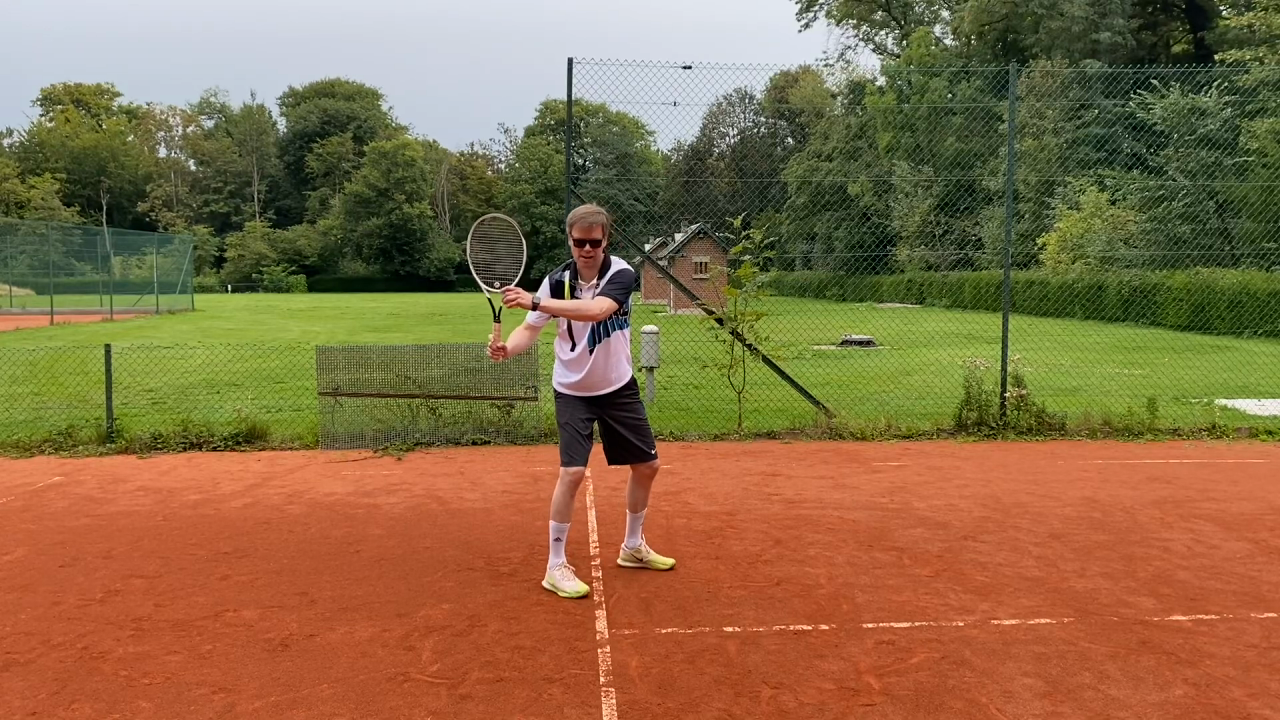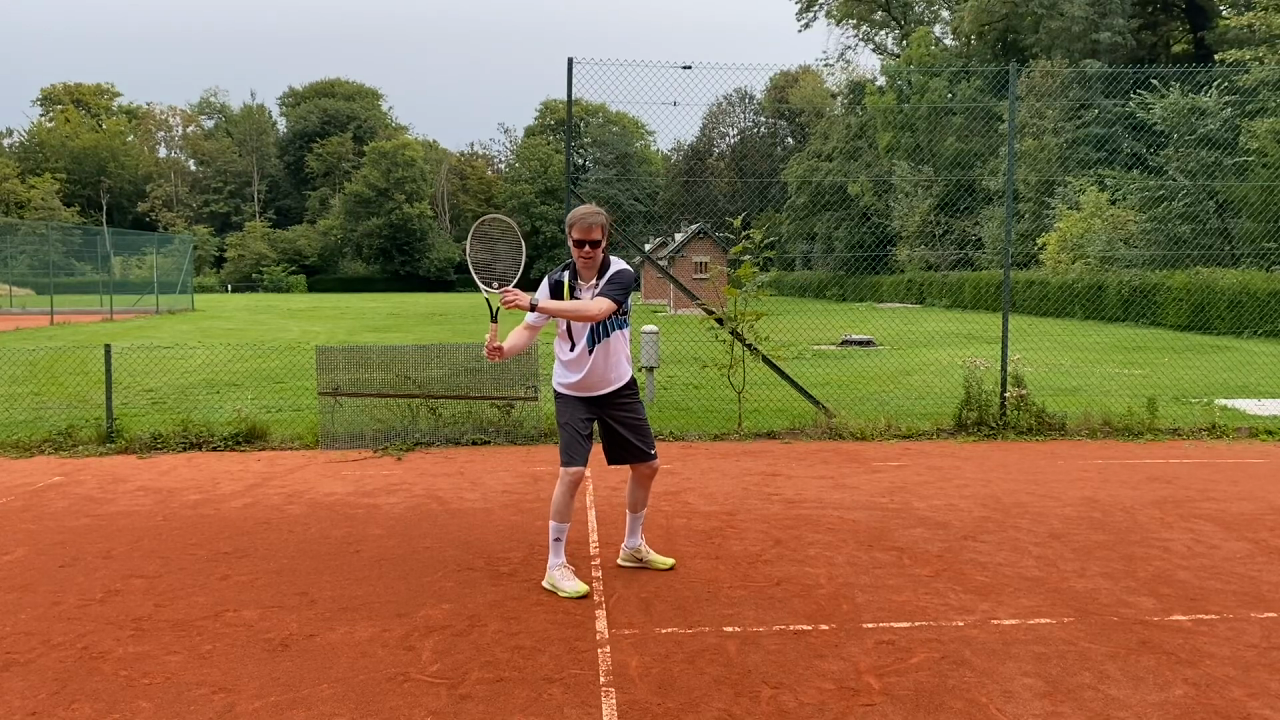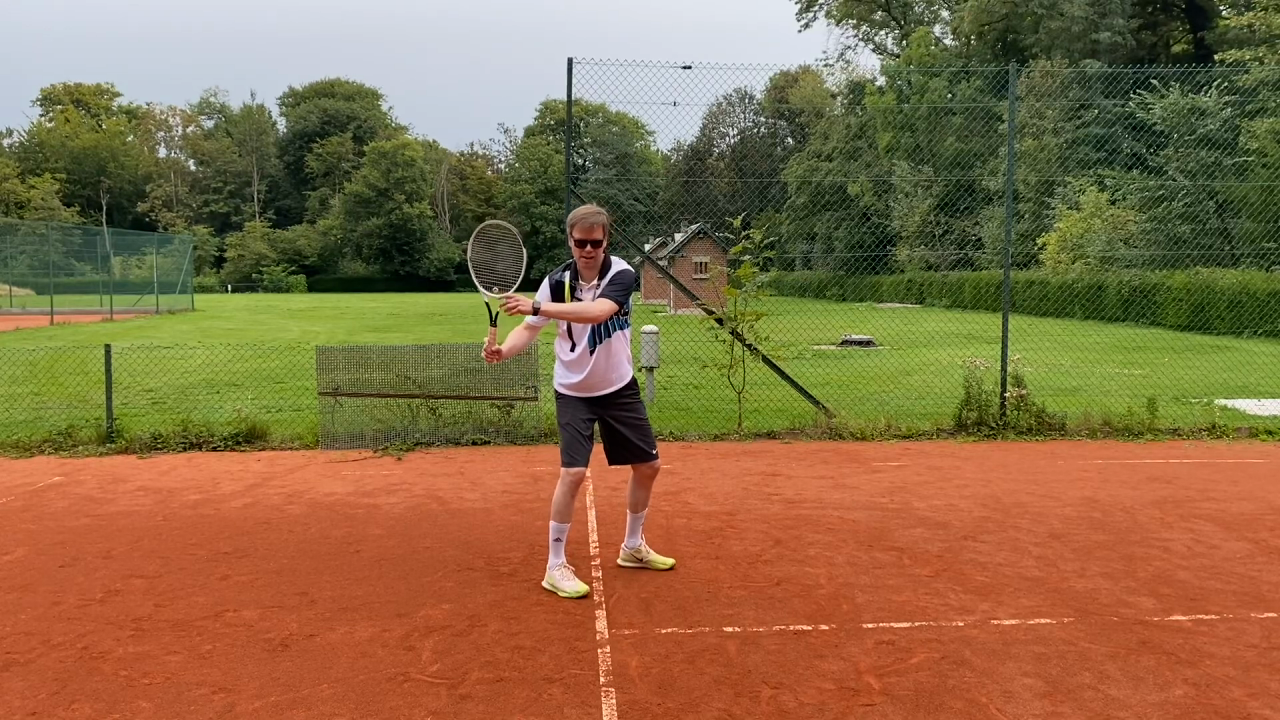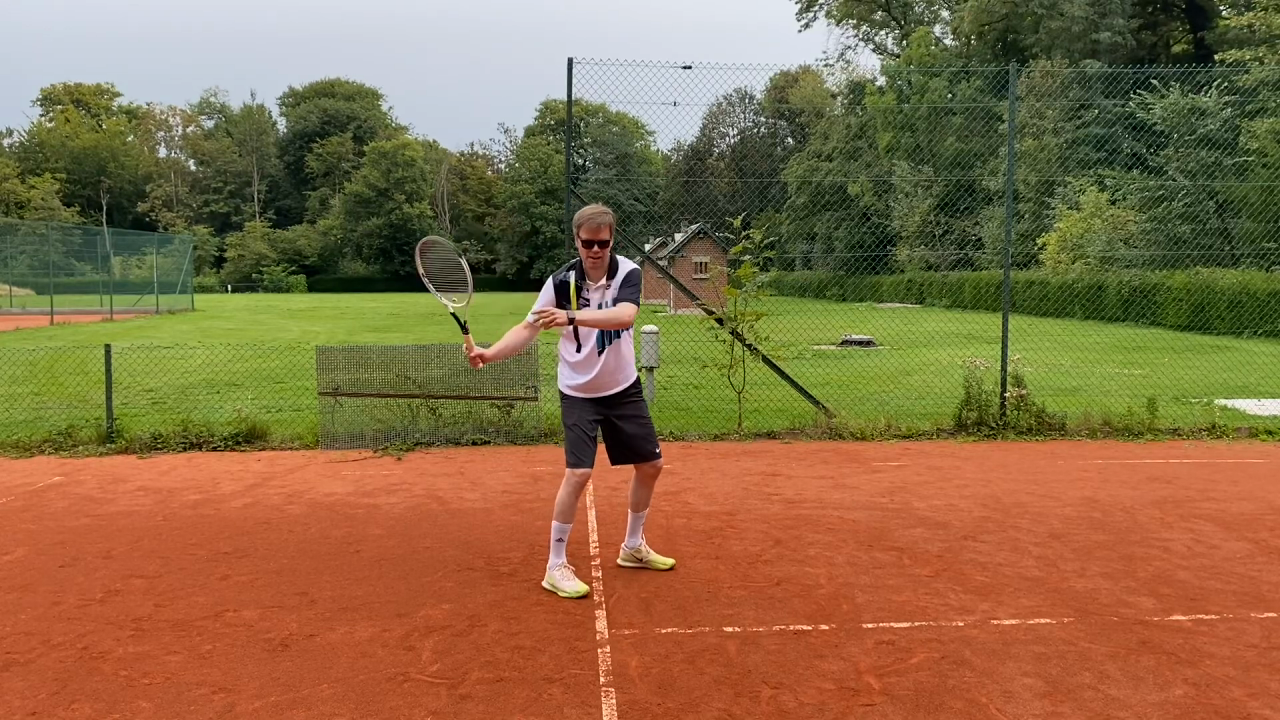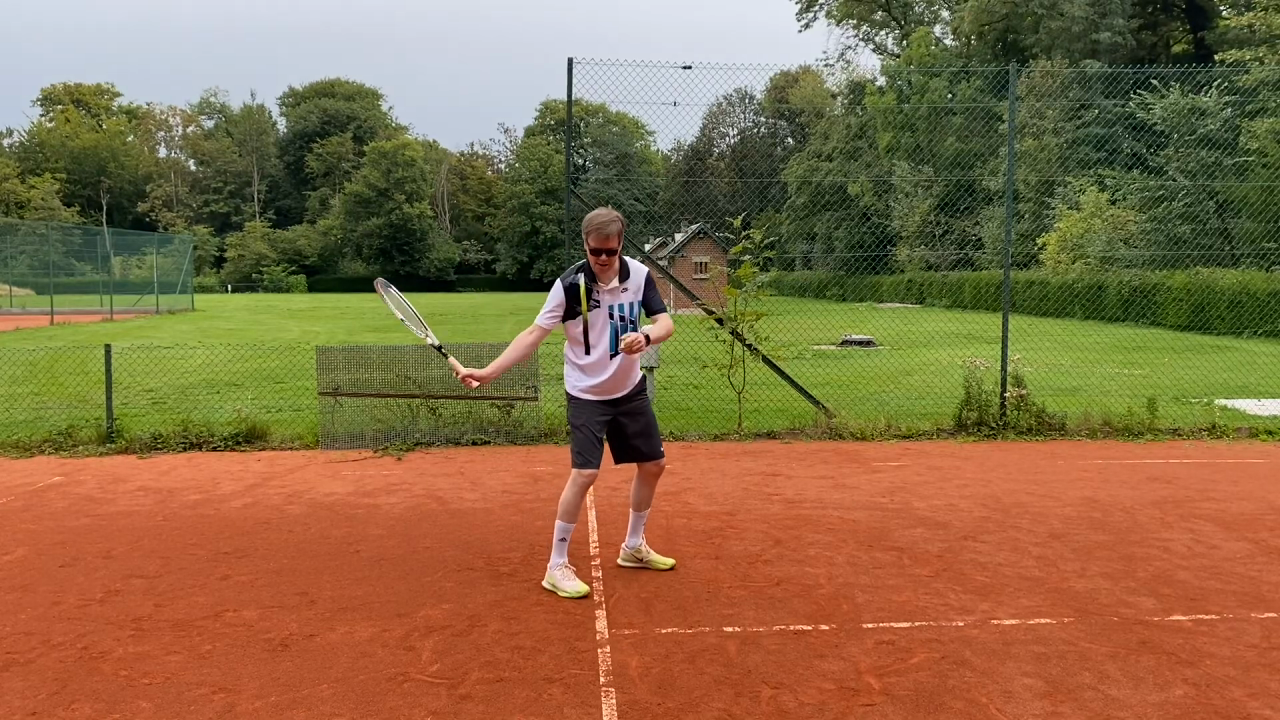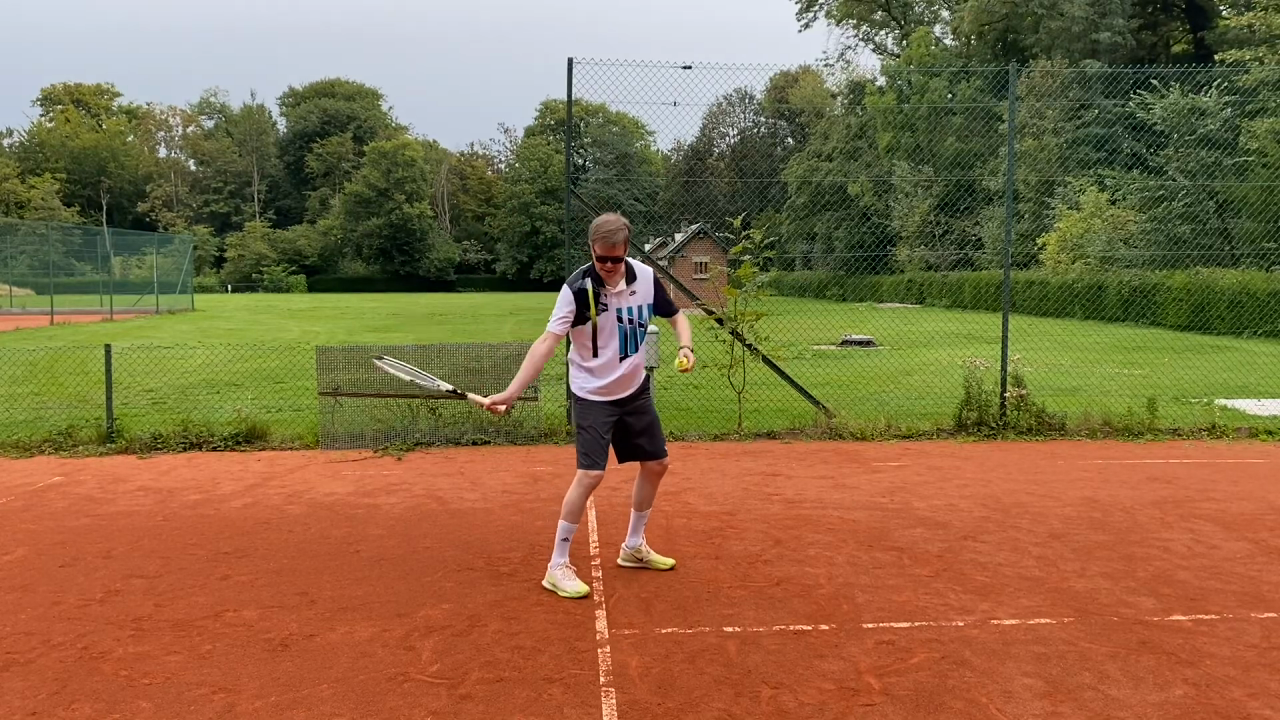
dt=0.2s
person 1, frame 1
left shoulder: (622, 274)
right shoulder: (557, 280)
left elbow: (597, 310)
right elbow: (530, 328)
left wrist: (535, 301)
right wrist: (506, 347)
left hip: (619, 388)
right hip: (573, 392)
left knee: (647, 466)
right knee: (572, 473)
left ankle: (633, 546)
right ankle: (556, 566)
person 1, frame 2
left shoulder: (621, 274)
right shoulder: (556, 280)
left elbow: (595, 311)
right elbow: (528, 328)
left wrist: (533, 302)
right wrist: (504, 348)
left hip: (619, 389)
right hip: (573, 392)
left knee: (647, 466)
right knee: (572, 473)
left ankle: (633, 546)
right ankle: (555, 567)
person 1, frame 3
left shoulder: (622, 274)
right shoulder: (557, 281)
left elbow: (599, 312)
right elbow: (528, 329)
left wrist: (537, 307)
right wrist: (503, 350)
left hip: (620, 389)
right hip: (574, 393)
left knee: (648, 466)
right knee: (573, 473)
left ankle: (633, 546)
right ankle: (556, 567)
person 1, frame 4
left shoulder: (627, 273)
right shoulder: (561, 281)
left elbow: (624, 315)
right elbow: (528, 327)
left wrist: (573, 317)
right wrist: (489, 353)
left hip: (624, 389)
right hip: (579, 393)
left knee: (650, 466)
right knee: (578, 473)
left ankle: (633, 546)
right ankle: (556, 567)
person 1, frame 5
left shoulder: (640, 275)
right shoulder: (569, 283)
left elbow: (664, 320)
right elbow: (534, 334)
left wrist: (646, 337)
right wrist: (488, 371)
left hip: (630, 390)
right hip: (586, 394)
left knee: (653, 465)
right knee: (584, 475)
left ankle: (634, 546)
right ankle: (557, 566)
person 1, frame 6
left shoulder: (646, 277)
right shoulder: (577, 287)
left elbow: (675, 315)
right elbow: (547, 342)
left wrist: (685, 348)
right wrist: (511, 392)
left hip: (635, 390)
right hip: (592, 395)
left knee: (656, 464)
right knee: (590, 475)
left ankle: (634, 546)
right ankle: (557, 566)
